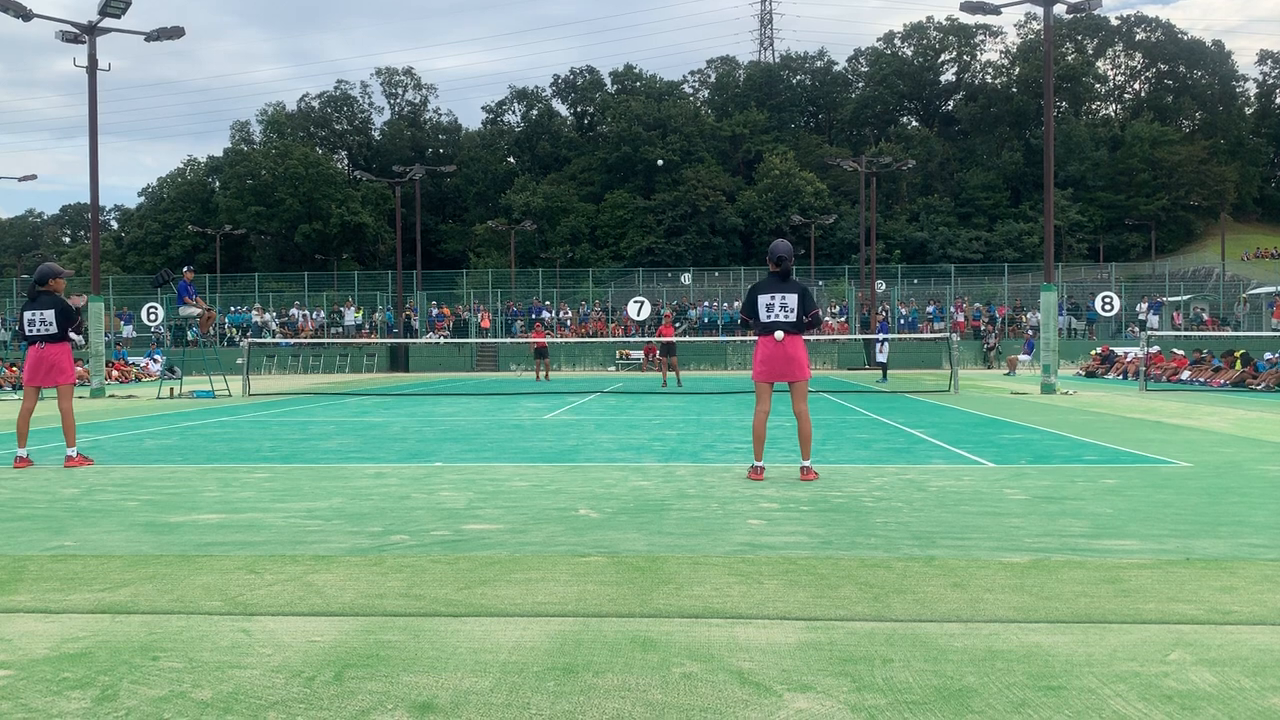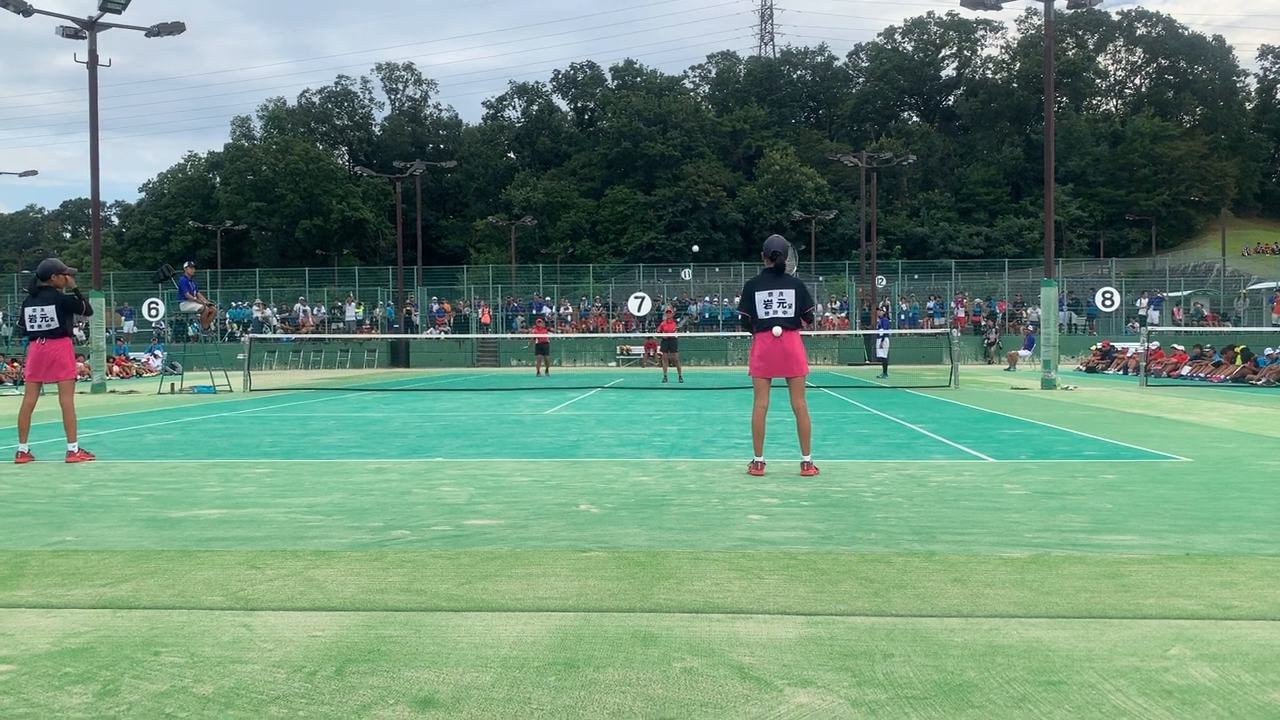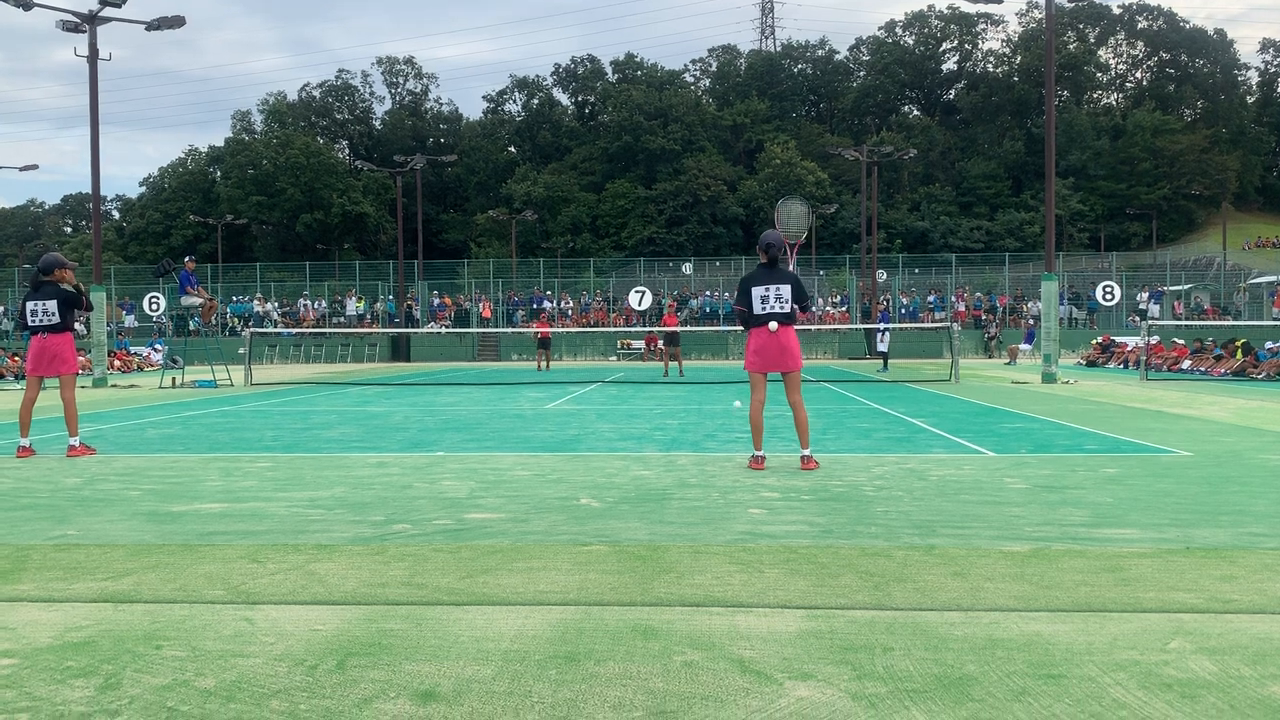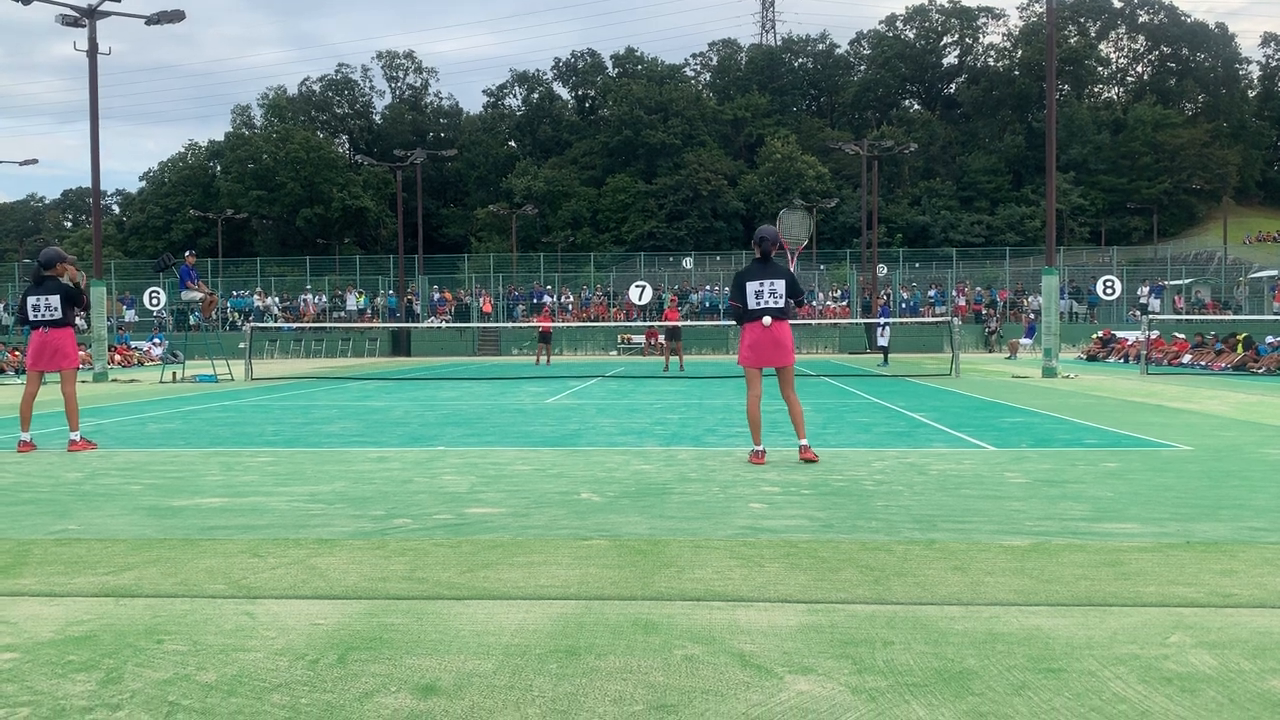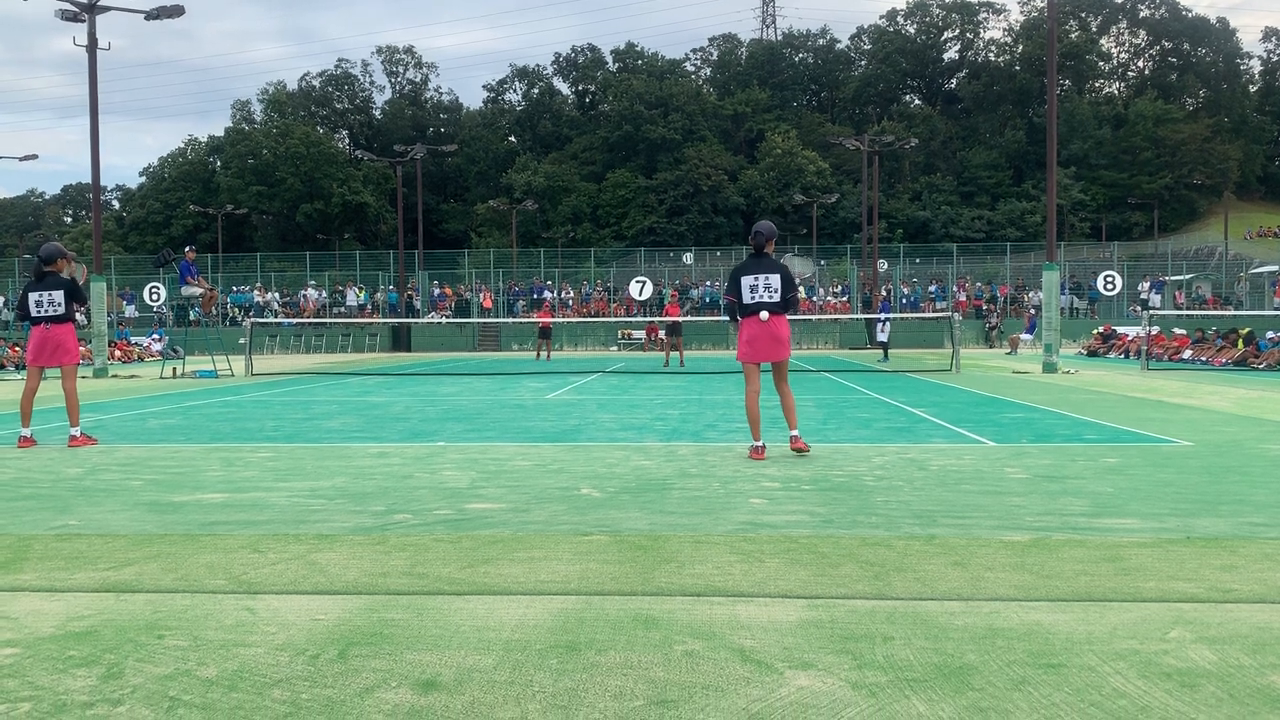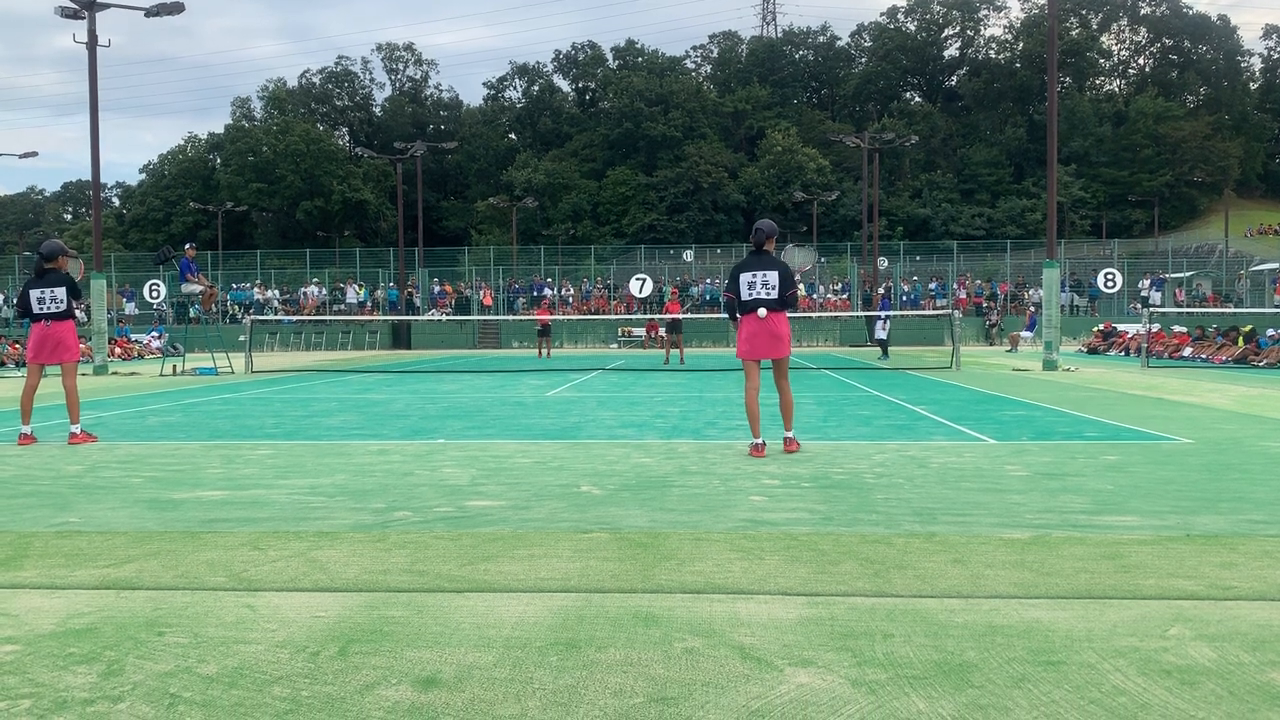
dt=0.2s
person 1, frame 1
left shoulder: (757, 288)
right shoulder: (800, 288)
left elbow: (744, 322)
right elbow: (816, 321)
left hip: (766, 348)
right hip: (794, 348)
left knee: (761, 410)
right knee: (801, 410)
left ankle: (758, 466)
right ankle: (806, 467)
person 1, frame 2
left shoulder: (752, 285)
right shoulder: (796, 284)
left elbow: (745, 322)
right elbow: (809, 318)
left hip: (763, 344)
right hip: (791, 344)
left knee: (760, 405)
right knee: (799, 405)
left ankle: (758, 461)
right ankle: (806, 462)
person 1, frame 3
left shoulder: (748, 280)
right shoulder: (790, 278)
left elbow: (742, 317)
right elbow: (805, 307)
left hip: (759, 340)
right hip: (786, 338)
left knee: (757, 400)
right knee: (796, 400)
left ankle: (758, 456)
right ankle: (806, 455)
person 1, frame 4
left shoulder: (742, 275)
right shoulder: (784, 273)
left elbow: (736, 312)
right elbow: (800, 302)
left hip: (753, 335)
right hip: (780, 333)
left knee: (754, 395)
right knee: (790, 394)
left ankle: (758, 450)
right ankle: (804, 446)
person 1, frame 5
left shoulder: (739, 270)
right shoulder: (780, 268)
left elbow: (730, 307)
right elbow: (793, 303)
left wrist: (736, 322)
left hip: (751, 329)
right hip: (777, 327)
left knee: (753, 390)
right knee: (783, 386)
left ankle: (757, 446)
right ankle: (795, 436)
person 1, frame 6
left shoulder: (739, 268)
right shoulder: (780, 266)
left elbow: (729, 303)
right elbow: (792, 301)
left wrist: (734, 320)
left hip: (750, 326)
right hip: (776, 325)
left knee: (752, 387)
right knee: (783, 384)
left ankle: (758, 443)
right ankle: (789, 438)
person 2, frame 1
left shoulder: (27, 305)
right shoulder: (59, 303)
left elbow: (24, 334)
right elbow: (77, 329)
right wrist: (75, 309)
left hip: (35, 353)
right hip: (58, 352)
left knee: (27, 405)
right knee: (65, 405)
left ankle: (21, 455)
right ankle: (72, 455)
person 2, frame 2
left shoulder: (28, 300)
right shoulder: (61, 298)
left elbow: (23, 329)
right elbow: (88, 311)
right wrist: (74, 289)
left hip: (36, 348)
right hip: (59, 348)
left knee: (28, 401)
right knee: (66, 400)
left ankle: (22, 450)
right ankle: (73, 450)
person 2, frame 3
left shoulder: (30, 295)
right shoulder: (62, 293)
left elbow: (24, 324)
right elbow: (88, 307)
right wrist: (74, 285)
left hip: (37, 343)
right hip: (61, 342)
left knee: (30, 395)
right knee: (68, 395)
left ankle: (23, 445)
right ankle: (74, 444)
person 2, frame 4
left shoulder: (30, 290)
right shoulder: (64, 289)
left elbow: (22, 319)
right elbow: (85, 306)
right wrist: (76, 282)
left hip: (38, 338)
right hip: (62, 337)
left knee: (30, 390)
right knee: (68, 389)
left ankle: (24, 439)
right ankle: (75, 439)
person 2, frame 5
left shoulder: (30, 286)
right shoulder: (65, 283)
left elbow: (21, 315)
right elbow: (83, 301)
right wrist: (72, 277)
left hip: (38, 334)
right hip: (63, 332)
left knee: (31, 385)
right knee: (69, 385)
left ankle: (25, 435)
right ankle: (75, 434)
person 2, frame 6
left shoulder: (30, 283)
right shoulder: (65, 280)
left elbow: (21, 313)
right elbow: (78, 296)
left hip: (38, 331)
right hip: (63, 330)
left knee: (31, 383)
right knee: (69, 382)
left ankle: (25, 432)
right ankle: (75, 432)
